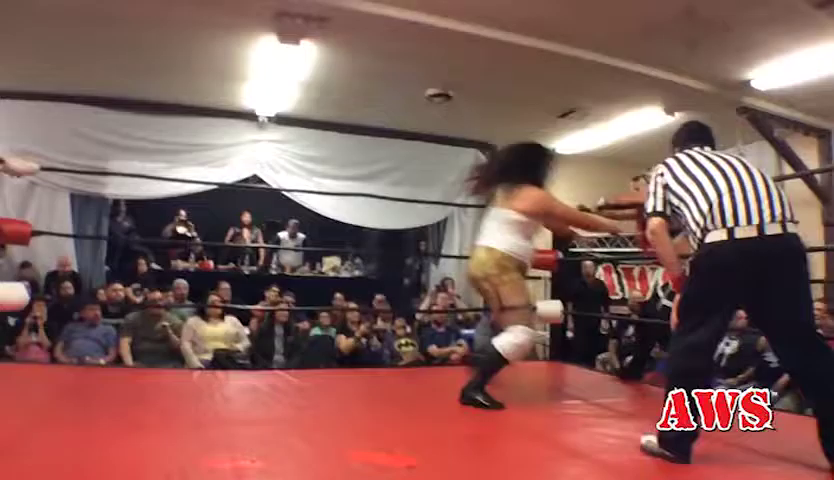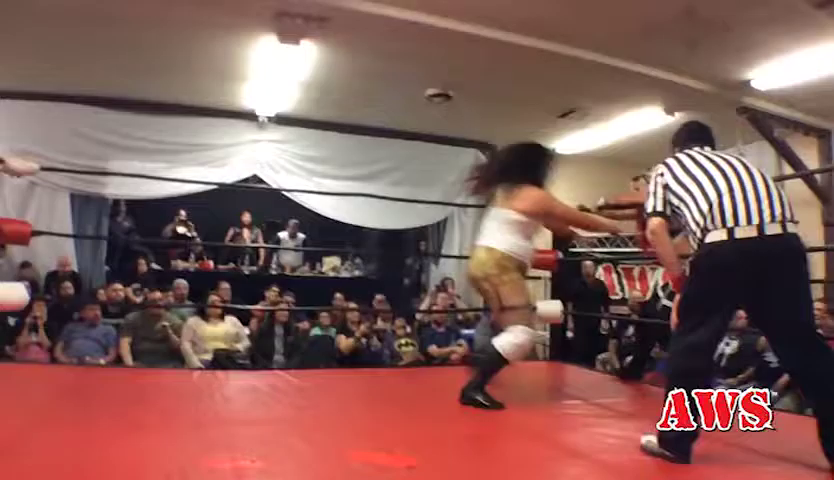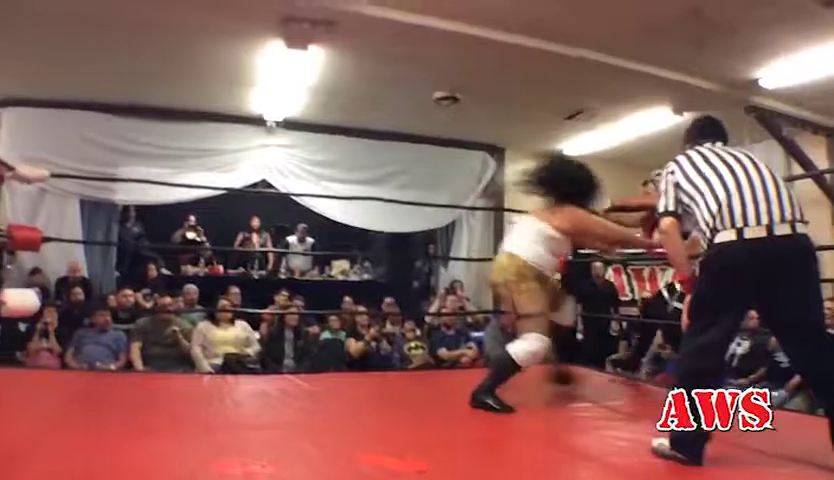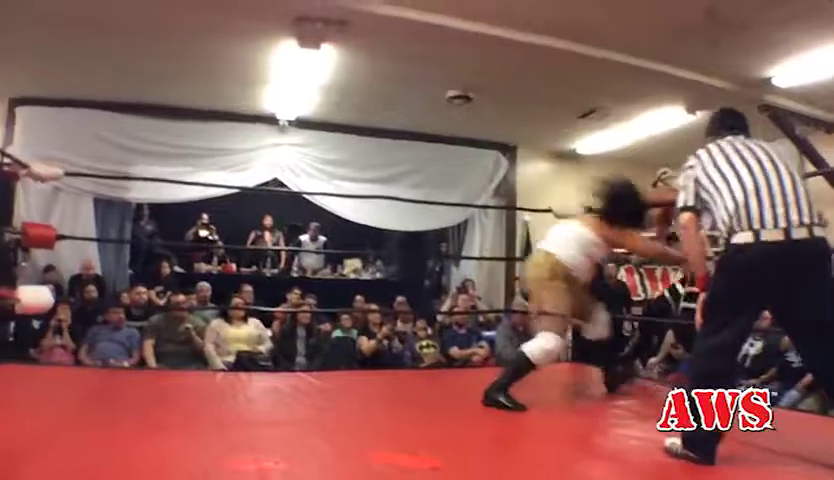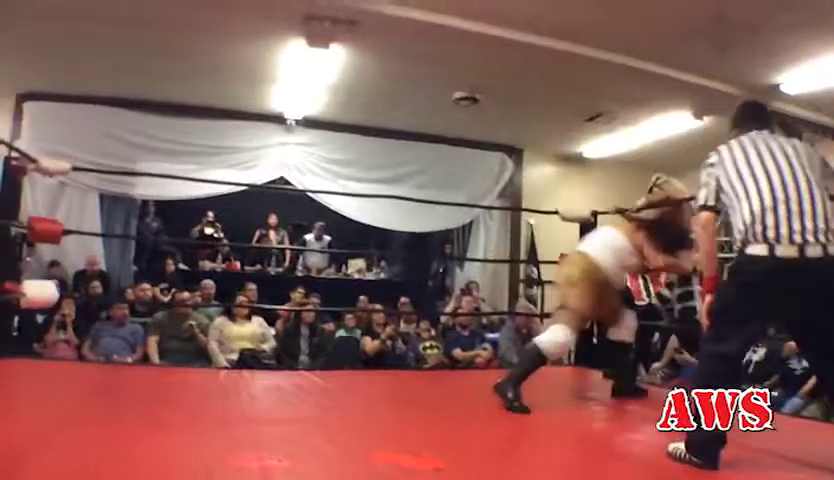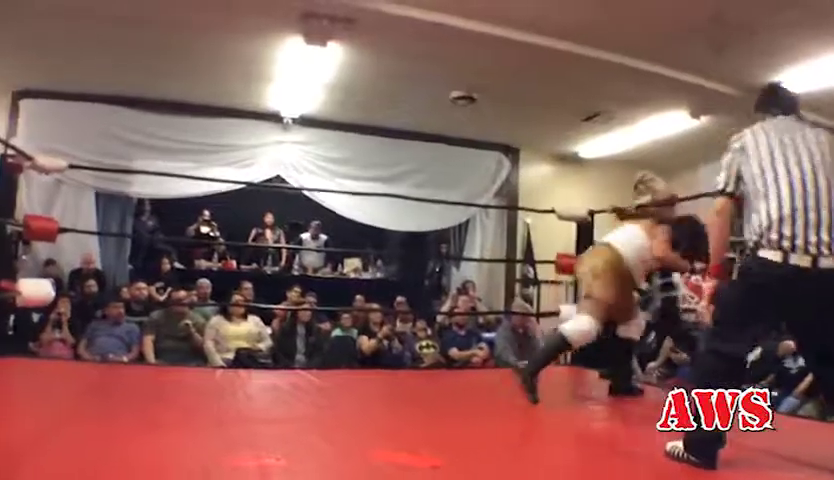
dt=0.1s
person 1, frame 1
left shoulder: (665, 168)
right shoulder: (735, 159)
left elbow: (655, 229)
left wrist: (680, 283)
left hip: (724, 247)
right hip: (783, 242)
left knee: (691, 342)
right knee: (803, 343)
left ankle: (675, 440)
person 1, frame 2
left shoulder: (665, 168)
right shoulder: (737, 159)
left elbow: (655, 229)
left wrist: (680, 284)
left hip: (724, 247)
right hip: (783, 243)
left knee: (691, 342)
right knee: (802, 343)
left ankle: (675, 440)
person 1, frame 3
left shoulder: (677, 166)
right shoulder: (747, 156)
left elbow: (668, 228)
left wrist: (689, 285)
left hip: (735, 246)
right hip: (793, 244)
left knee: (702, 343)
left ankle: (686, 442)
person 1, frame 4
left shoulder: (698, 159)
right shoulder: (769, 149)
left elbow: (687, 223)
left wrist: (704, 283)
left hip: (751, 247)
left knee: (715, 343)
left ankle: (697, 441)
person 1, frame 5
left shoulder: (724, 153)
left elbow: (705, 222)
left wrist: (710, 286)
left hip: (764, 257)
left knee: (720, 351)
left ankle: (701, 447)
person 1, frame 6
left shoulder: (747, 138)
left elbow: (721, 209)
left wrist: (716, 270)
left hip: (773, 263)
left knee: (723, 349)
left ankle: (699, 445)
person 2, frame 1
left shoulder: (506, 193)
right shoulder: (534, 195)
right elbow: (581, 219)
right wrist: (616, 227)
left hip: (485, 261)
right hip: (498, 266)
right knee: (521, 334)
right ankle: (473, 388)
person 2, frame 2
left shoulder: (506, 193)
right shoulder: (534, 195)
left elbow: (551, 221)
right elbow: (581, 219)
right wrist: (617, 228)
left hip: (484, 261)
right hip: (498, 266)
right knee: (521, 334)
right ankle: (473, 388)
person 2, frame 3
left shoulder: (552, 209)
right shoulder: (573, 214)
right elbow: (617, 236)
right wrist: (653, 243)
left hip: (509, 269)
right hip: (517, 273)
left knee: (557, 302)
right knee: (536, 343)
left ankle: (555, 369)
right ankle: (485, 391)
person 2, frame 4
left shoulder: (592, 221)
right shoulder: (615, 228)
right elbow: (649, 250)
right wrist: (681, 257)
left hip: (552, 269)
right hip: (550, 273)
left knee: (596, 314)
right knee: (550, 340)
right ankle: (497, 390)
person 2, frame 5
left shoulder: (633, 228)
right shoulder: (645, 235)
right elbow: (658, 263)
right wrist: (684, 266)
right hip: (582, 272)
left knee: (623, 320)
right knee: (561, 335)
left ankle: (623, 384)
right ankle: (510, 385)
person 2, frame 6
left shoulder: (651, 227)
right shoulder: (663, 231)
right elbow: (661, 254)
right wrist: (685, 265)
right hip: (603, 265)
left knee: (631, 319)
right knee: (586, 324)
left ankle: (621, 381)
right ankle: (531, 370)
